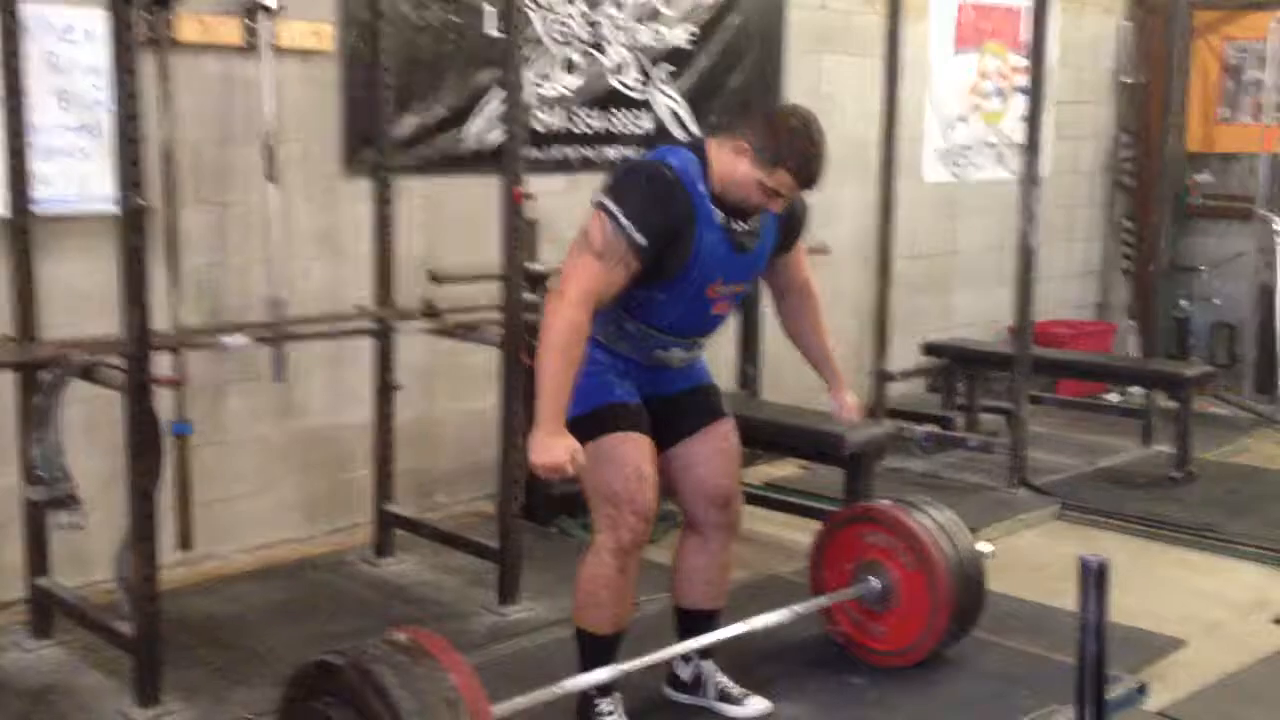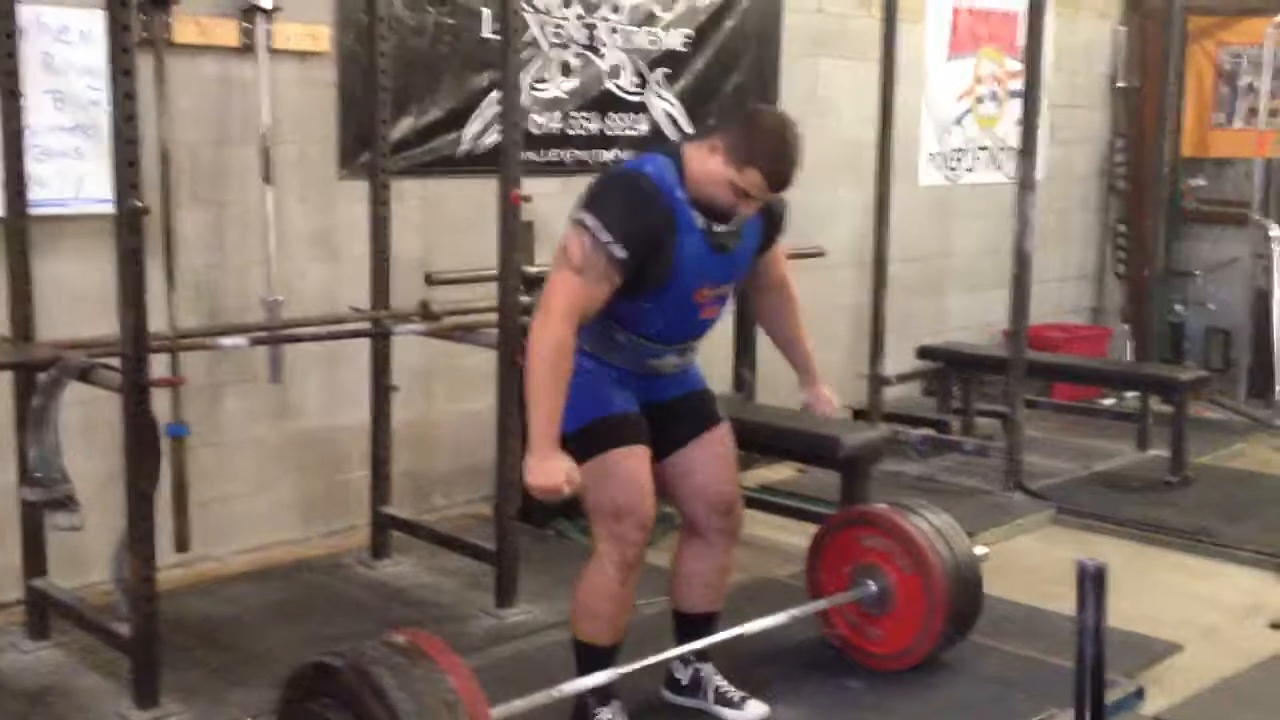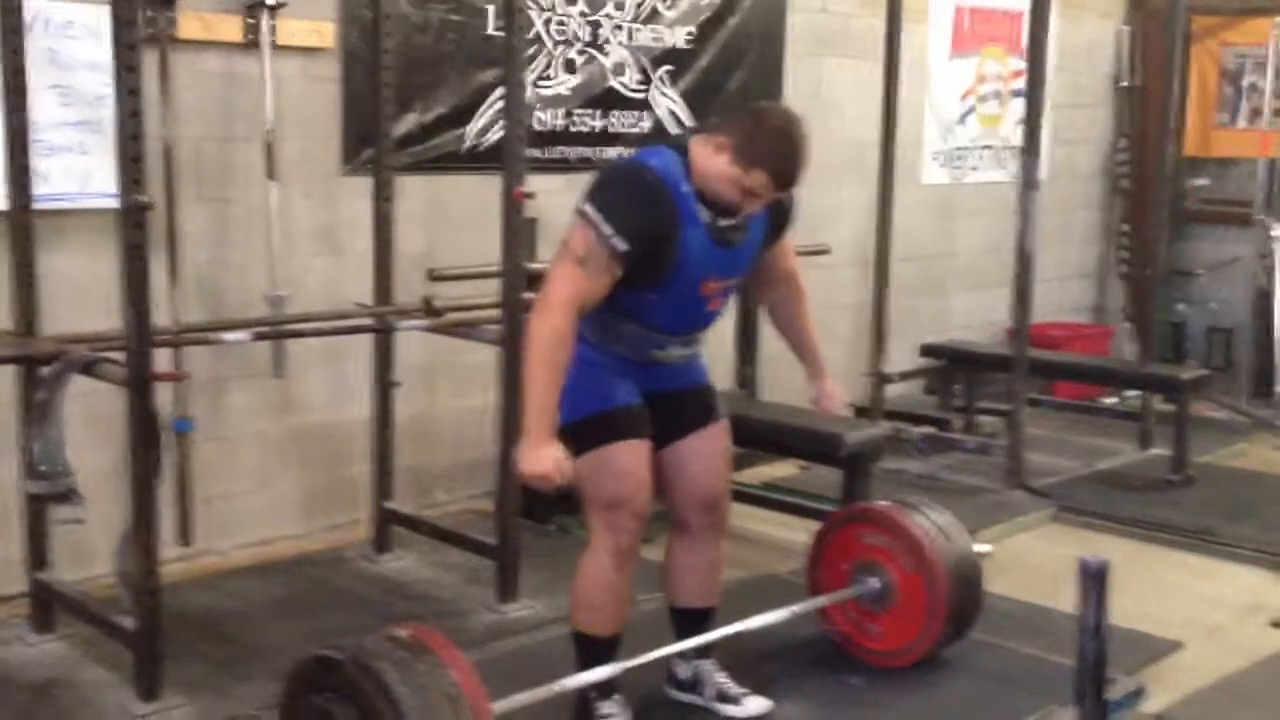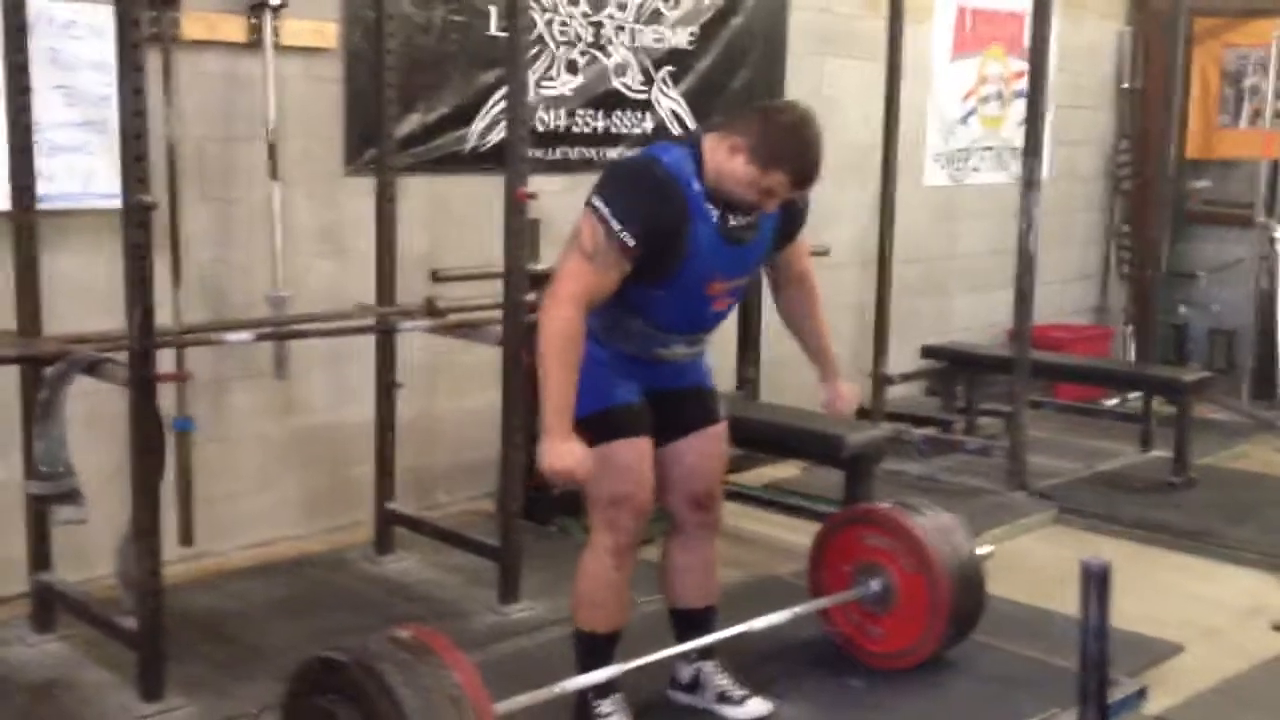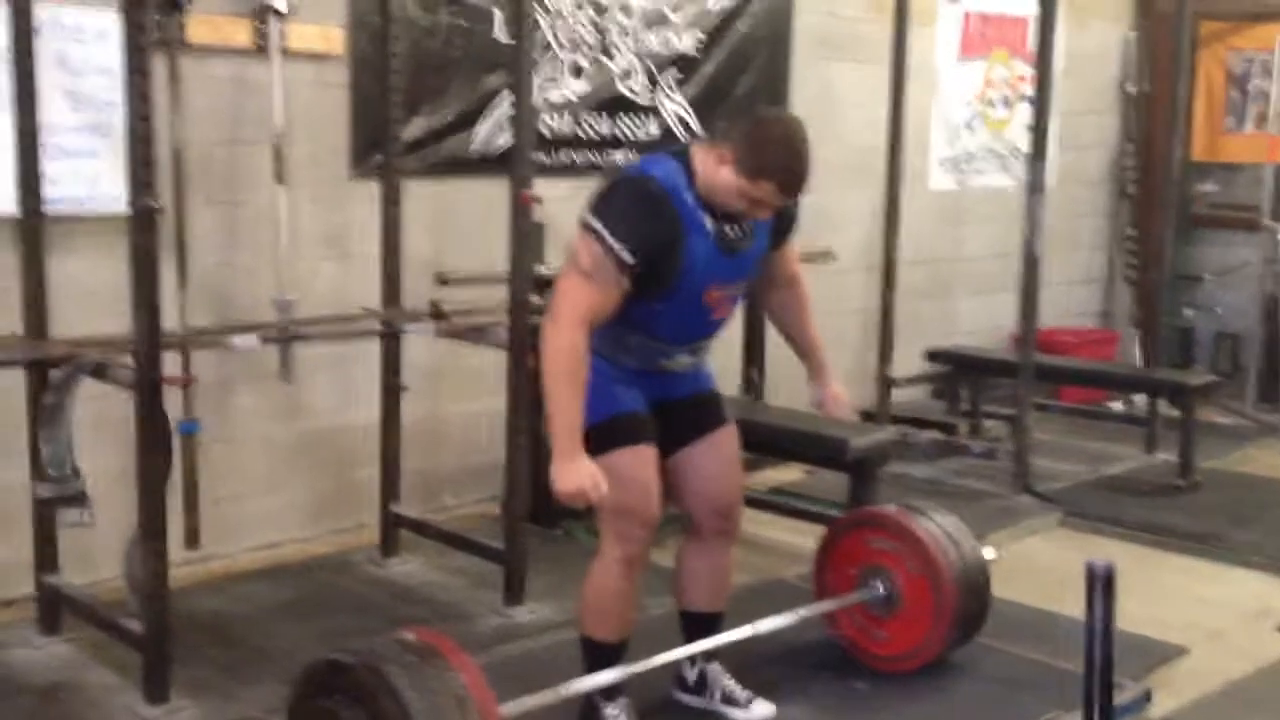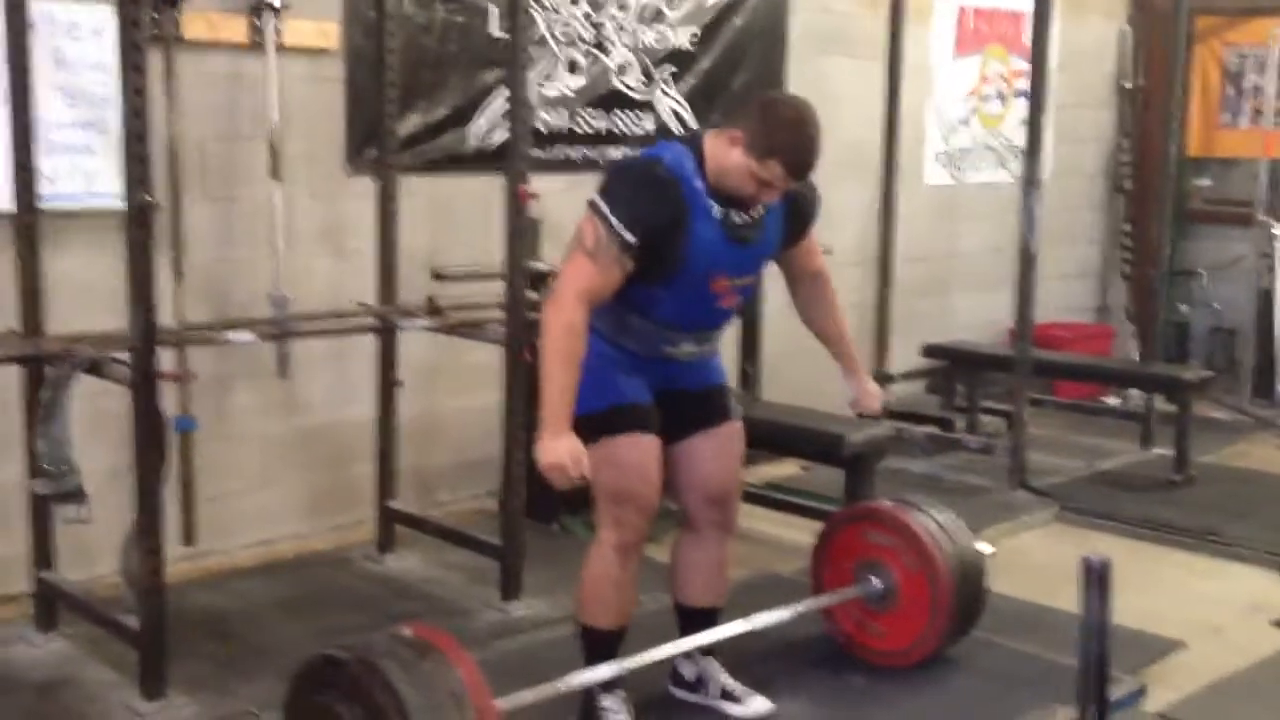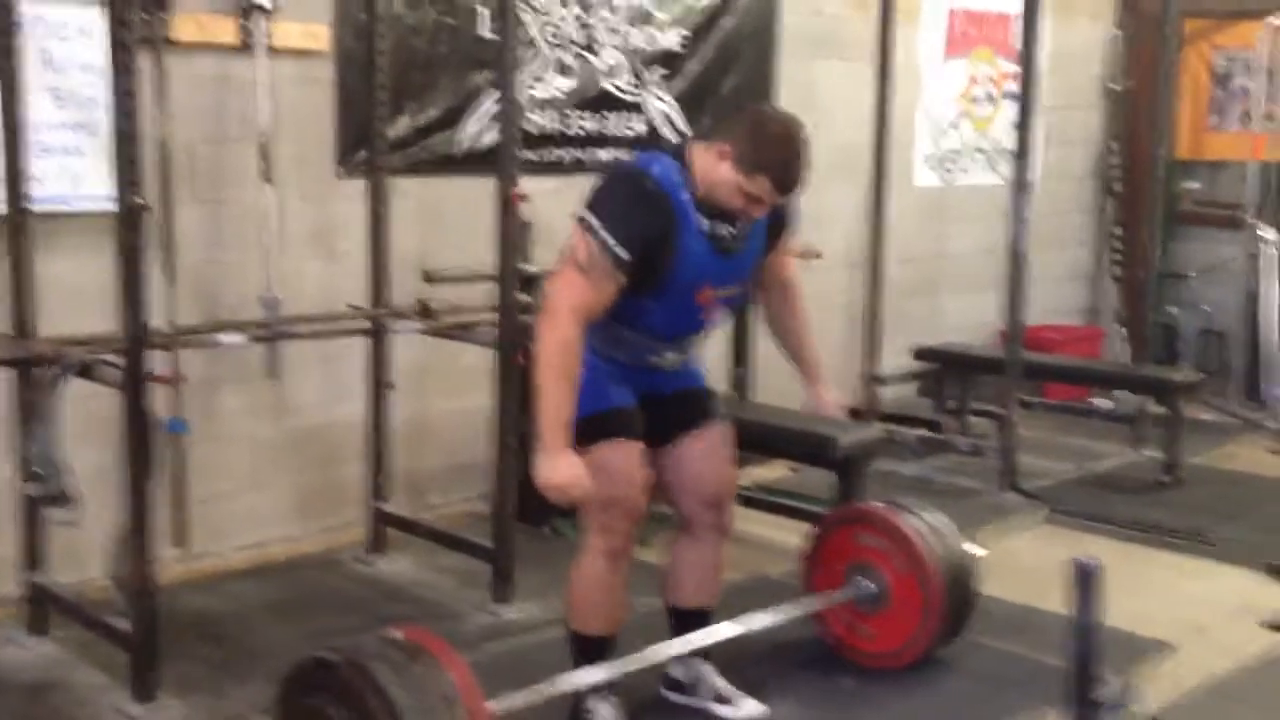
dt=0.3s
person 1, frame 1
left shoulder: (780, 207)
right shoulder: (656, 190)
left elbow: (795, 292)
right elbow: (571, 301)
left wrist: (836, 384)
right wrist: (548, 428)
left hip: (676, 365)
right hip: (602, 364)
left knee: (718, 513)
right knee: (627, 526)
left ankle: (692, 667)
person 1, frame 2
left shoulder: (756, 205)
right shoulder: (632, 199)
left elbow: (772, 290)
right elbow: (555, 316)
left wrist: (810, 380)
right wrist: (544, 448)
left hip: (669, 371)
right hip: (594, 373)
left knee: (717, 518)
right knee: (626, 537)
person 1, frame 3
left shoulder: (764, 199)
right shoulder: (639, 192)
left elbow: (779, 282)
right elbow: (557, 308)
left wrist: (817, 372)
right wrist: (537, 436)
left hip: (673, 363)
right hip: (599, 363)
left knee: (705, 513)
right knee: (621, 529)
left ankle: (693, 667)
person 1, frame 4
left shoulder: (778, 199)
right shoulder: (649, 188)
left elbow: (794, 283)
right elbow: (565, 302)
left wrist: (831, 374)
right wrist: (557, 432)
left hip: (678, 362)
right hip: (604, 361)
left knee: (698, 513)
right knee: (621, 525)
left ankle: (694, 669)
person 1, frame 5
left shoulder: (768, 204)
right shoulder: (643, 203)
left elbow: (782, 284)
right elbow: (566, 323)
left wrist: (820, 373)
right wrist: (568, 454)
left hip: (680, 370)
right hip: (605, 371)
left knee: (718, 519)
right knee: (631, 535)
left ankle: (698, 670)
person 1, frame 6
left shoulder: (786, 197)
right shoulder: (651, 186)
left elbow: (810, 280)
right elbow: (568, 301)
left wrist: (854, 372)
right wrist: (555, 428)
left hip: (690, 361)
right hip: (614, 360)
left knee: (714, 513)
right knee: (627, 525)
left ankle: (695, 667)
person 1, frame 7
left shoulder: (764, 208)
right shoulder: (639, 198)
left elbow: (777, 288)
right elbow: (561, 316)
left wrist: (814, 379)
right wrist: (554, 447)
left hip: (670, 366)
right hip: (598, 366)
left knee: (710, 513)
right knee: (614, 529)
left ankle: (687, 668)
